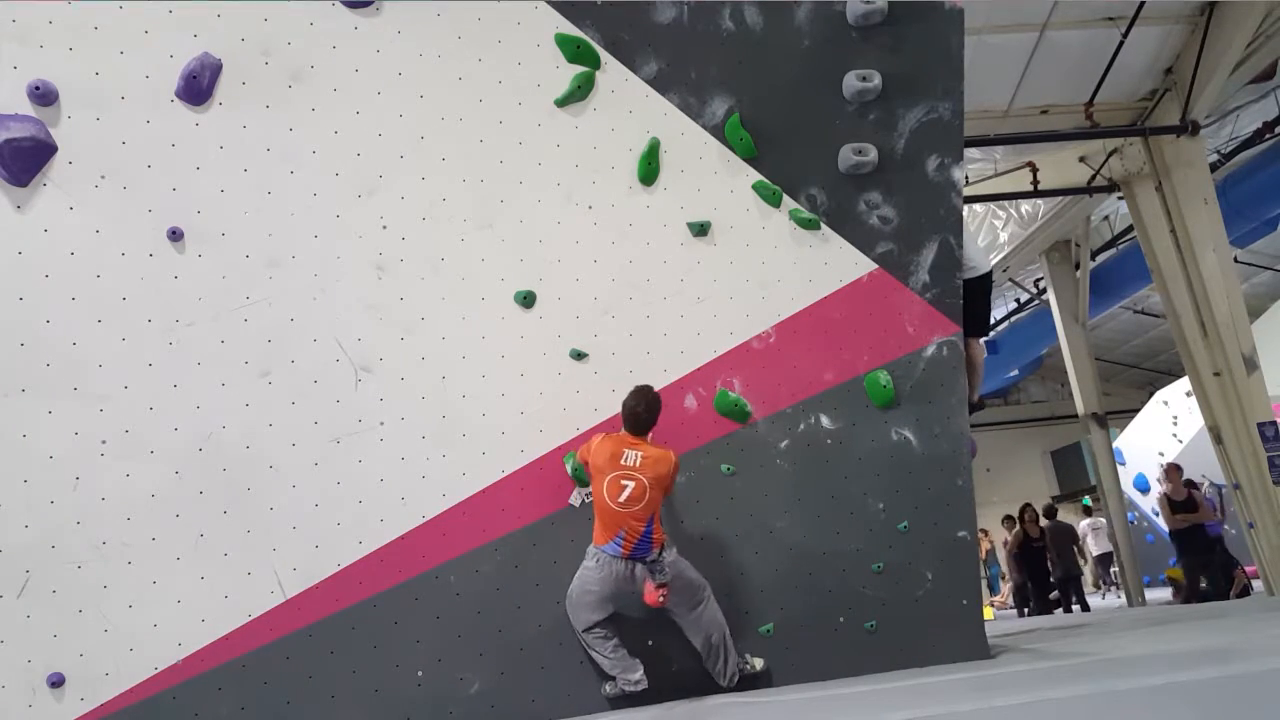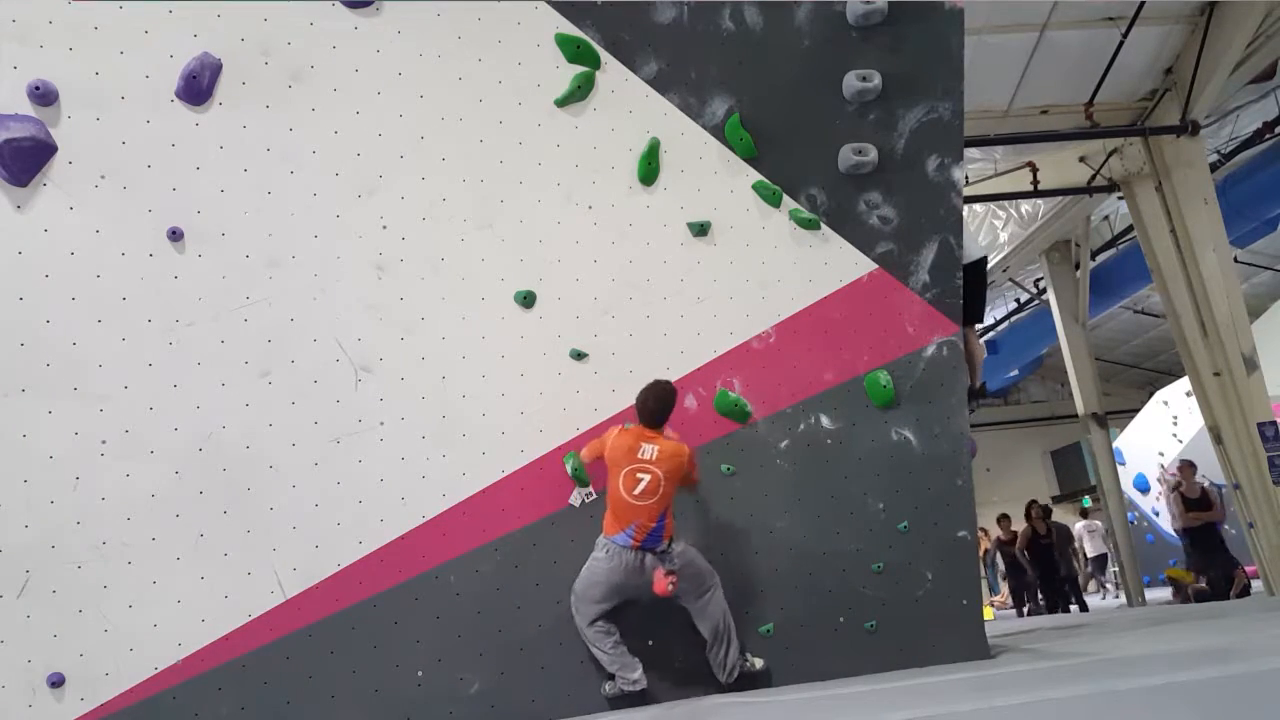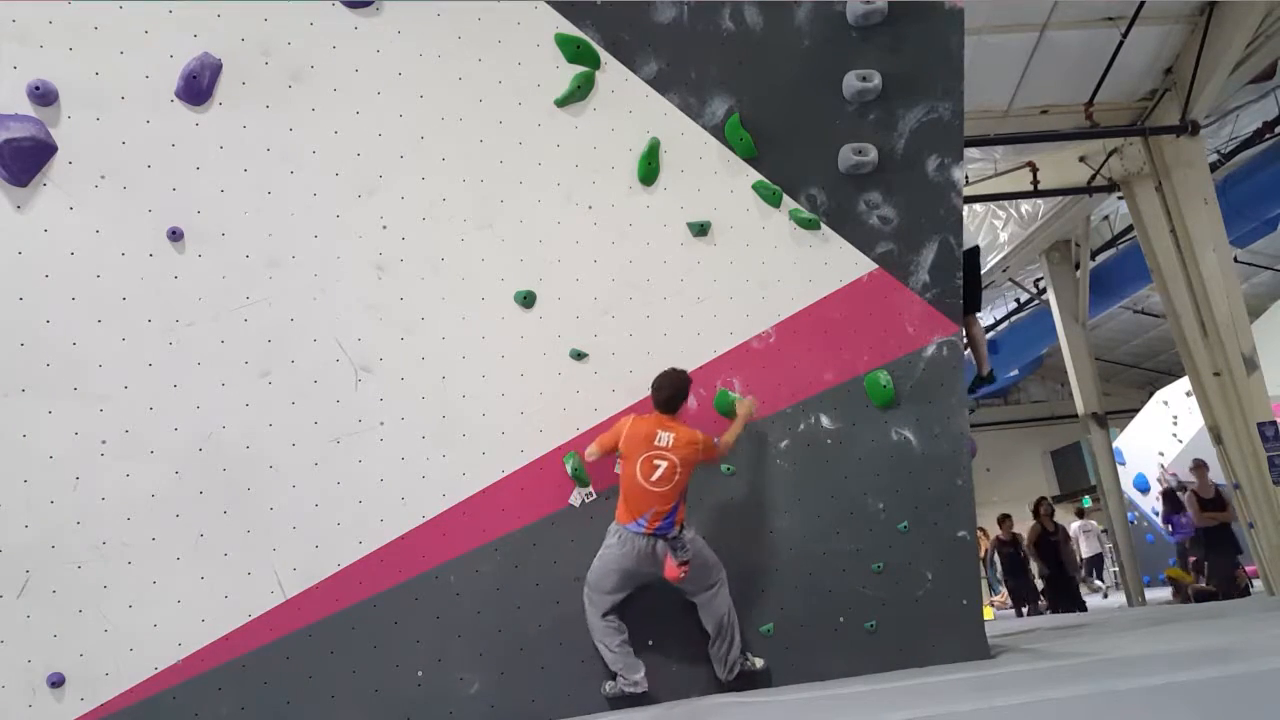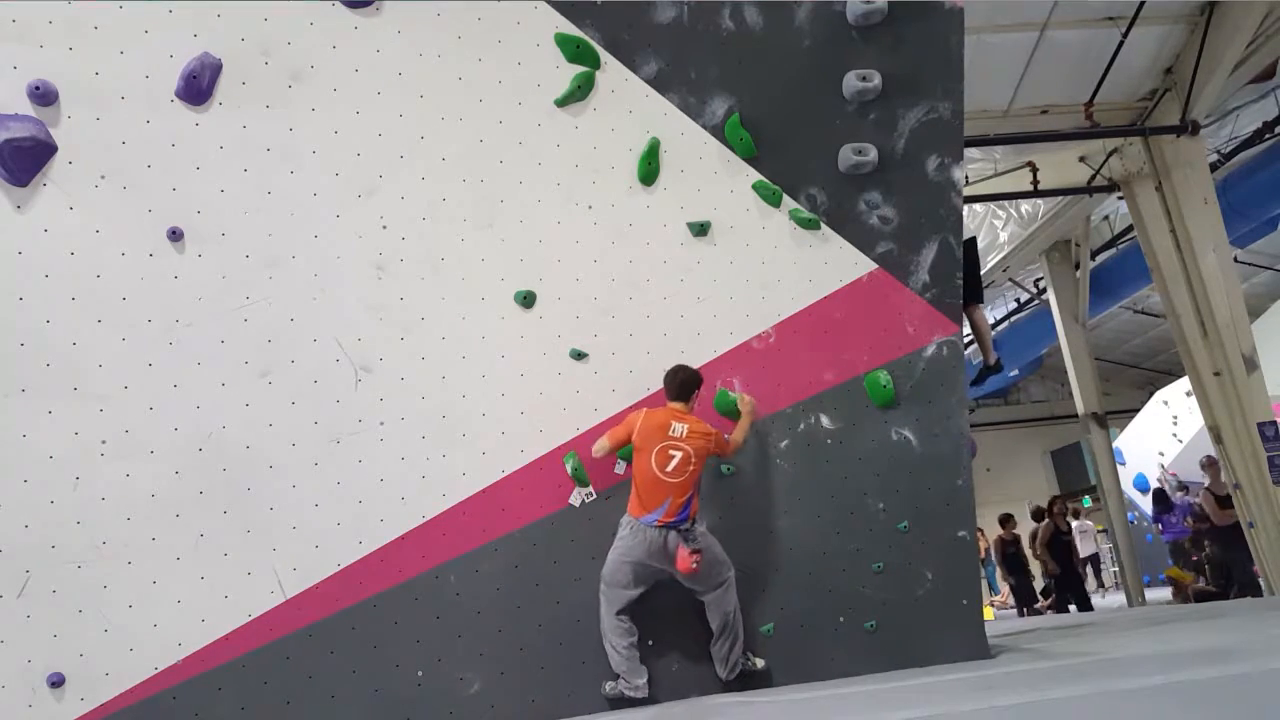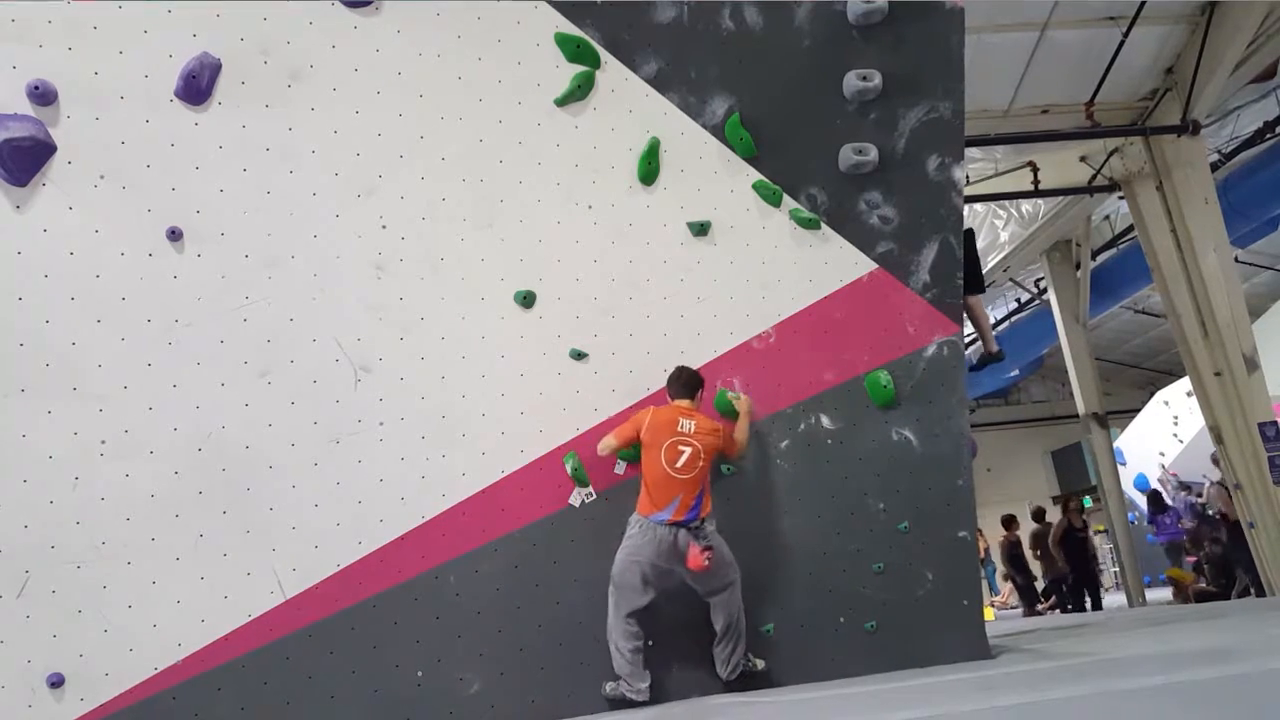
dt=0.2s
person 1, frame 1
left shoulder: (600, 445)
right shoulder: (665, 460)
left elbow: (579, 457)
left hip: (606, 561)
right hip: (654, 560)
left knee: (581, 614)
right knee: (699, 601)
left ankle: (629, 678)
right ankle: (730, 671)
person 1, frame 2
left shoulder: (615, 438)
right shoulder: (680, 453)
left elbow: (585, 457)
right elbow: (691, 484)
left hip: (615, 552)
right hip: (661, 552)
left knee: (583, 607)
right knee: (707, 591)
left ankle: (627, 677)
right ankle: (730, 667)
person 1, frame 3
left shoulder: (630, 427)
right shoulder: (693, 440)
left elbow: (590, 455)
right elbow: (723, 448)
right wrist: (743, 417)
left hip: (627, 539)
right hip: (672, 541)
left knee: (597, 601)
right knee: (713, 586)
left ankle: (629, 678)
right ankle: (731, 665)
person 1, frame 4
left shoulder: (642, 419)
right shoulder: (705, 432)
left elbow: (598, 451)
right elbow: (733, 445)
left wrist: (628, 438)
right wrist: (747, 413)
left hip: (639, 531)
right hip: (685, 533)
left knee: (613, 602)
right knee: (721, 587)
left ankle: (631, 682)
right ankle: (732, 666)
person 1, frame 5
left shoulder: (649, 418)
right shoulder: (714, 429)
left elbow: (603, 449)
right elbow: (737, 448)
left wrist: (630, 437)
right wrist: (744, 413)
left hip: (649, 530)
right hip: (695, 532)
left knee: (623, 606)
right knee: (726, 590)
left ankle: (632, 685)
right ankle: (732, 666)
